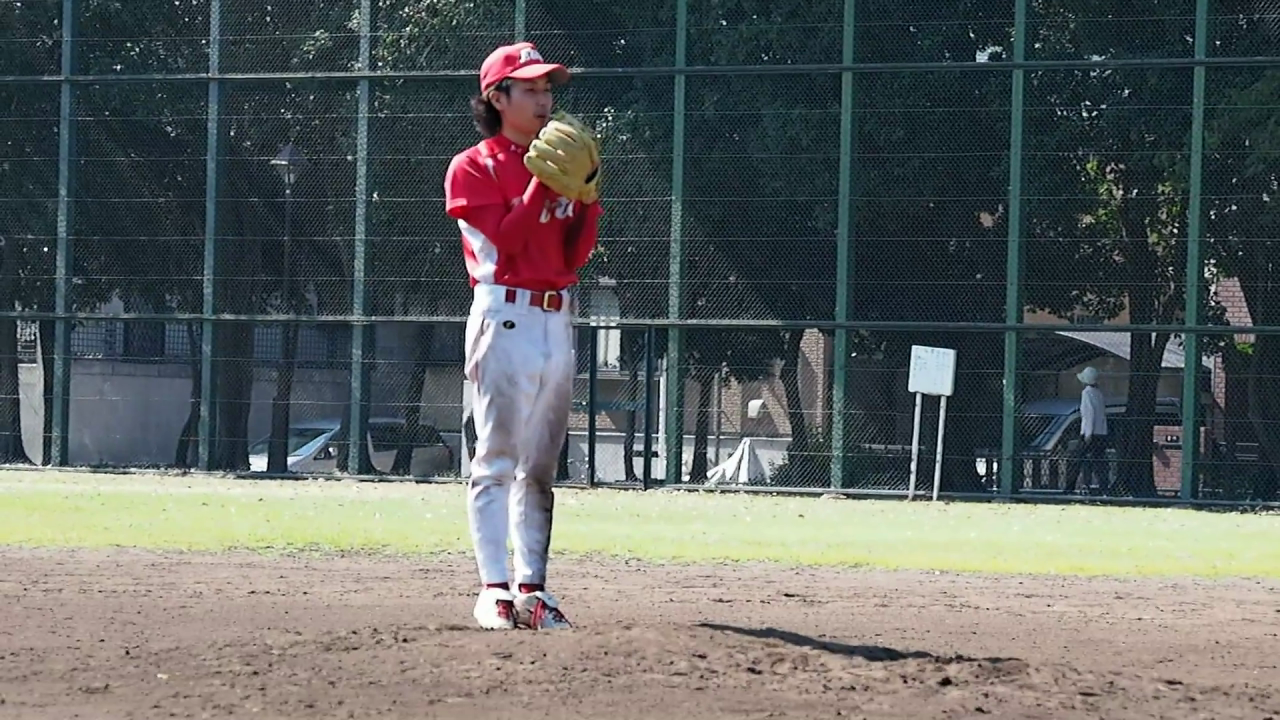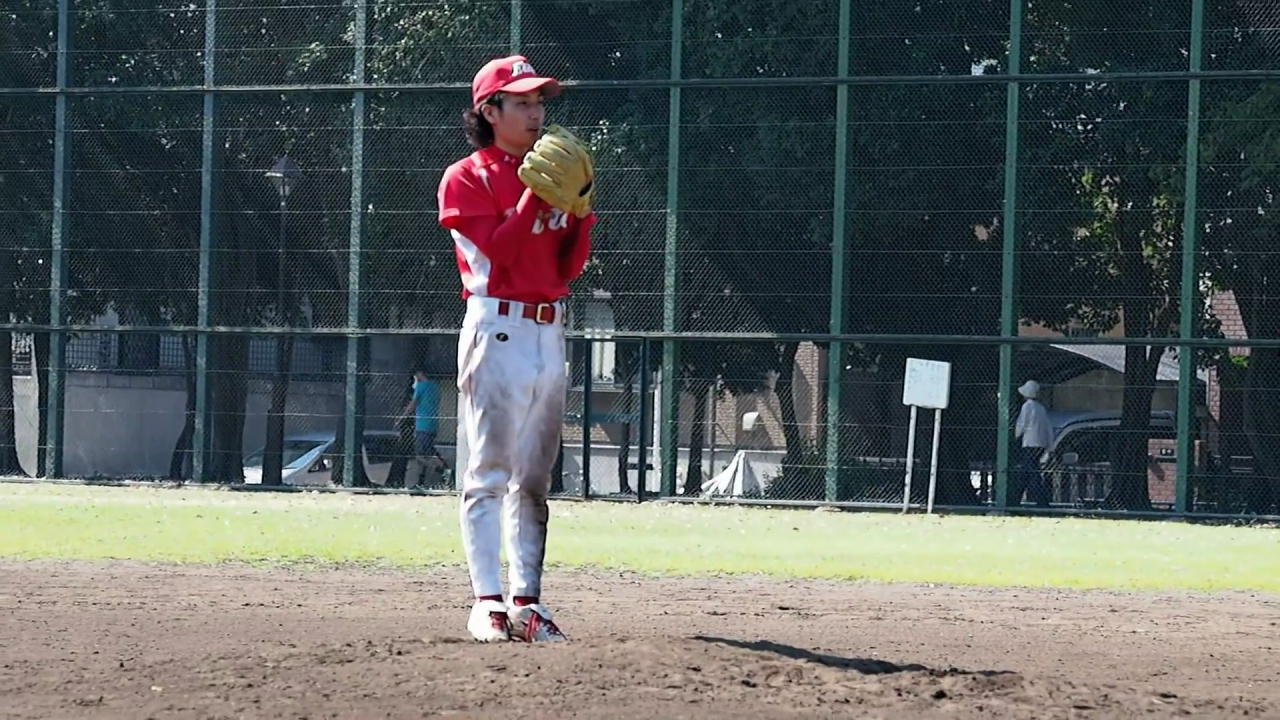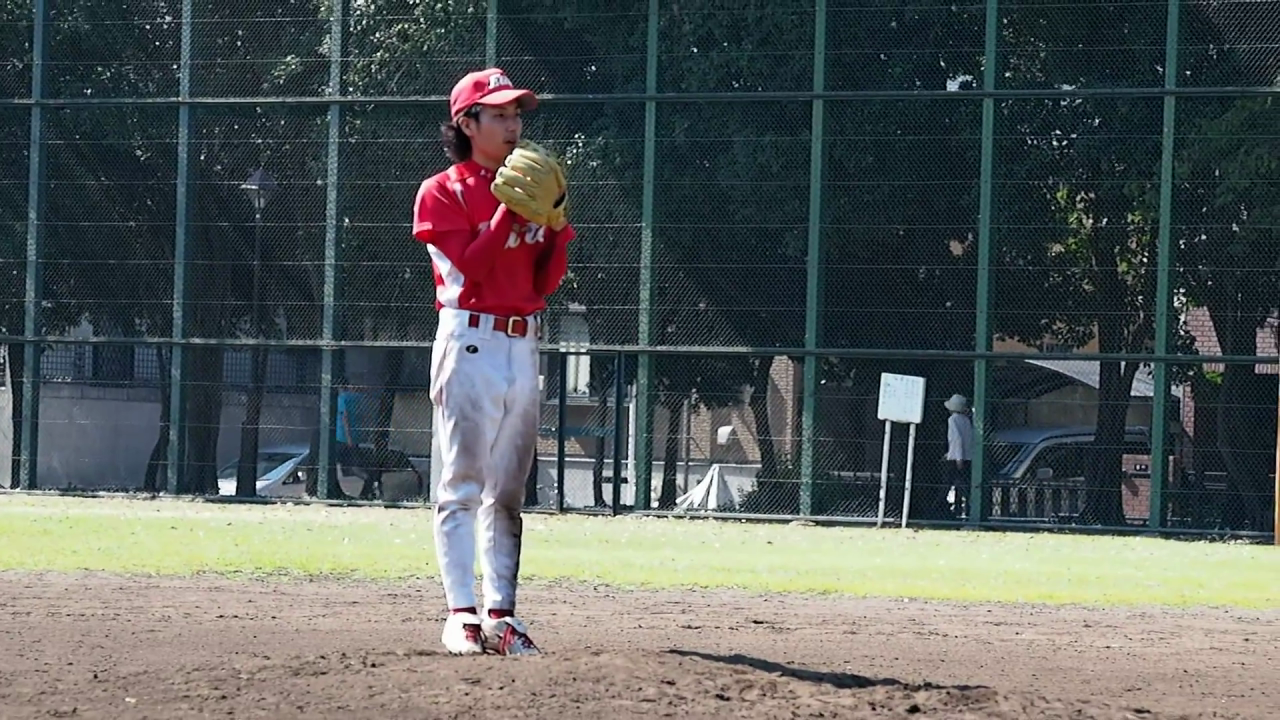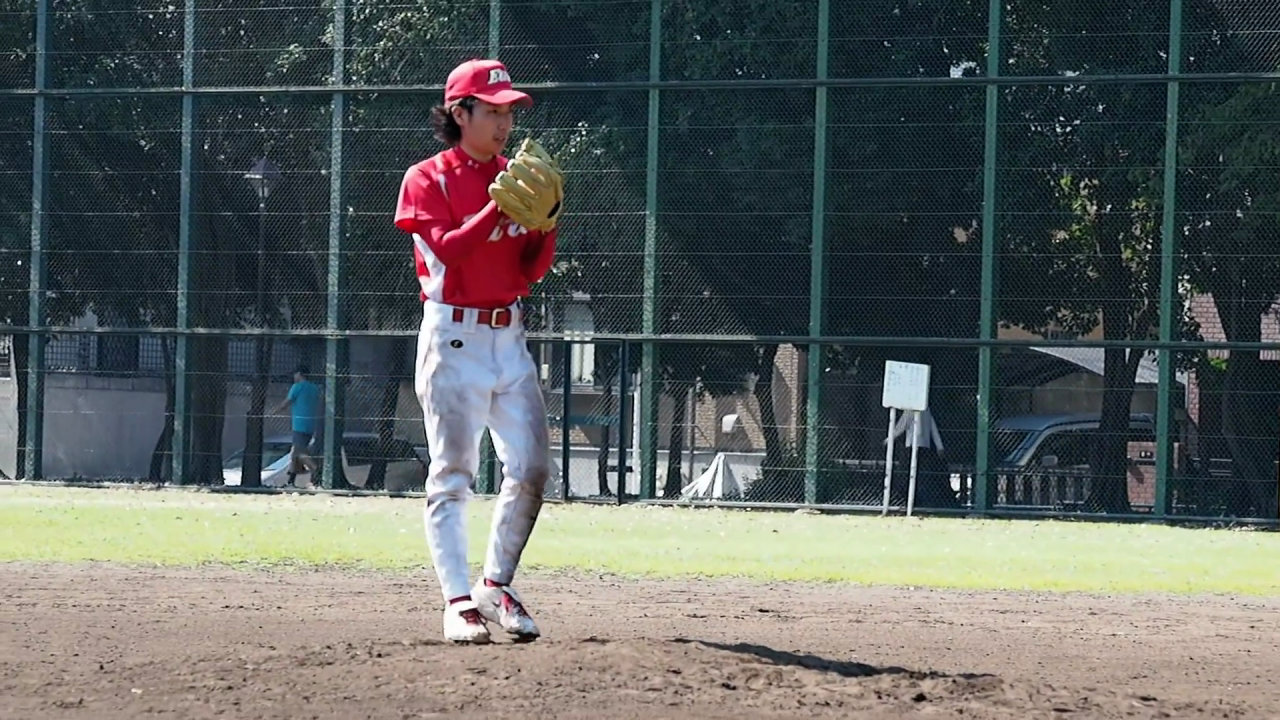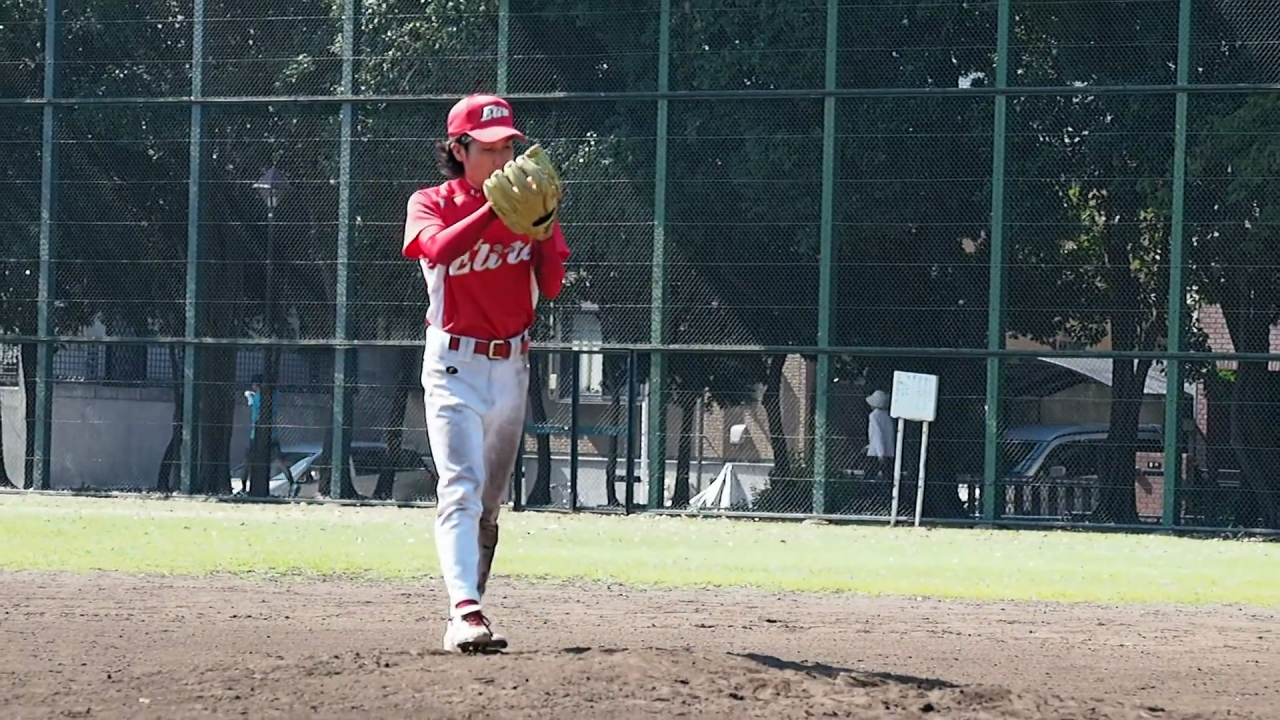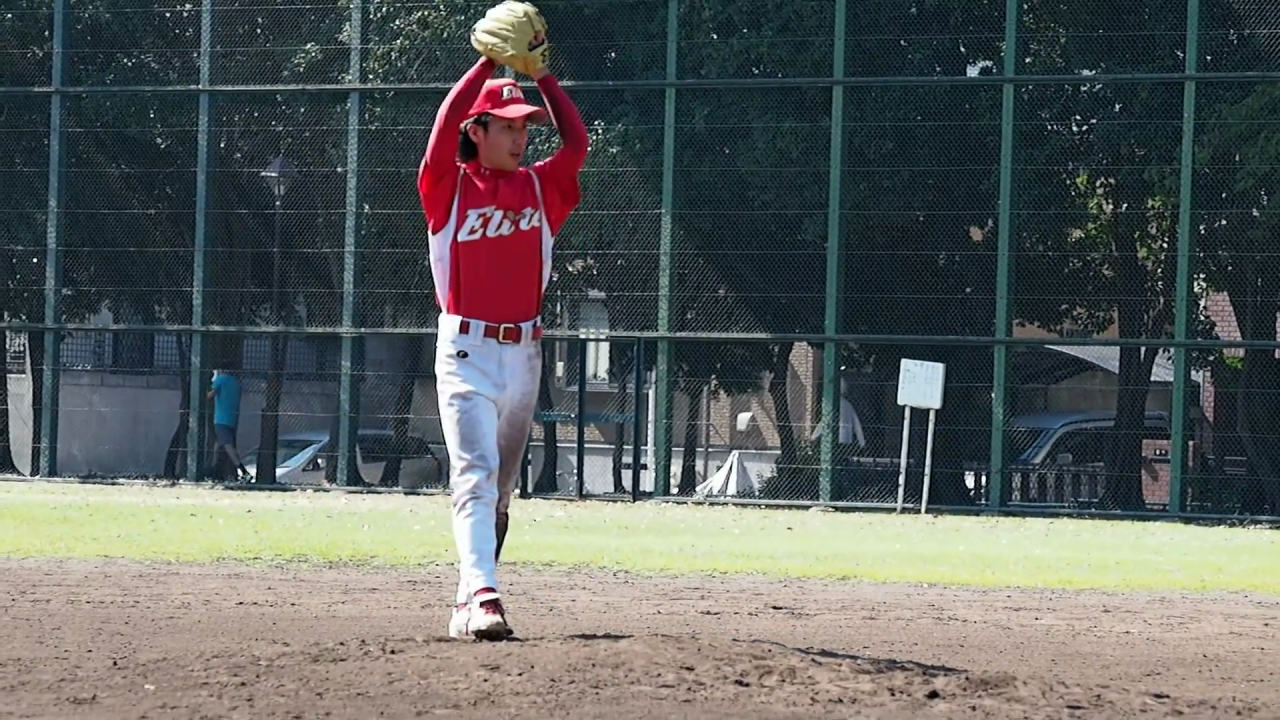
dt=0.5s
person 1, frame 1
right shoulder: (473, 167)
left elbow: (575, 256)
right elbow: (506, 240)
left wrist: (588, 194)
right wrist: (543, 180)
left hip: (557, 321)
right hip: (505, 318)
left knee: (540, 465)
right knee: (497, 458)
left ankle: (531, 587)
right ankle: (494, 588)
person 1, frame 2
right shoulder: (466, 177)
left elbow: (568, 268)
right elbow: (498, 252)
left wrist: (581, 207)
right wrist: (537, 193)
left hip: (550, 332)
right hip: (498, 330)
left knee: (534, 477)
right knee: (490, 472)
left ankle: (527, 599)
right ankle: (488, 602)
person 1, frame 3
right shoulder: (442, 192)
left elbow: (545, 283)
right elbow: (471, 266)
left wrist: (556, 222)
right wrist: (510, 209)
left hip: (523, 347)
right hip: (470, 344)
left knee: (507, 492)
right knee: (462, 485)
left ankle: (500, 613)
right ankle: (461, 614)
person 1, frame 4
left shoulder: (518, 178)
right shoulder: (427, 179)
left elbow: (532, 272)
right elbow: (449, 251)
left wrist: (547, 223)
right wrist: (501, 204)
left hip: (508, 336)
right hip: (455, 337)
left knee: (531, 468)
right knee: (451, 476)
left ankle: (497, 585)
right ankle: (459, 602)
person 1, frame 5
right shoulder: (429, 204)
left elbow: (553, 285)
right elbow: (438, 247)
left wrist: (544, 228)
right wrist: (495, 206)
left hip: (512, 366)
right hip: (454, 365)
left knee: (488, 502)
right knee: (461, 489)
left ankle: (463, 614)
right ankle: (467, 608)
person 1, frame 6
left shoulder: (538, 184)
right shoulder: (448, 184)
left elbow: (578, 144)
right elbow: (445, 127)
left wrist: (539, 73)
right wrist: (489, 59)
left hip: (523, 351)
right hip: (466, 348)
left knee: (500, 487)
right knee: (475, 476)
left ankle: (470, 600)
right ankle: (481, 595)
